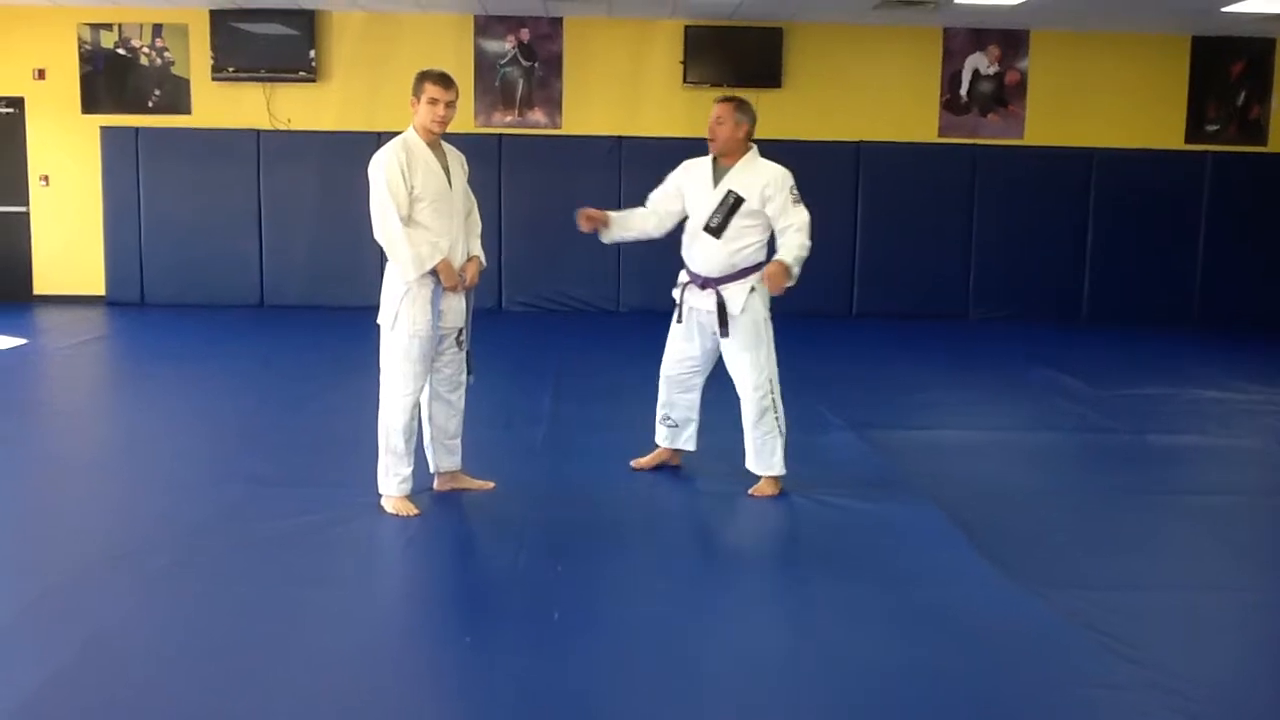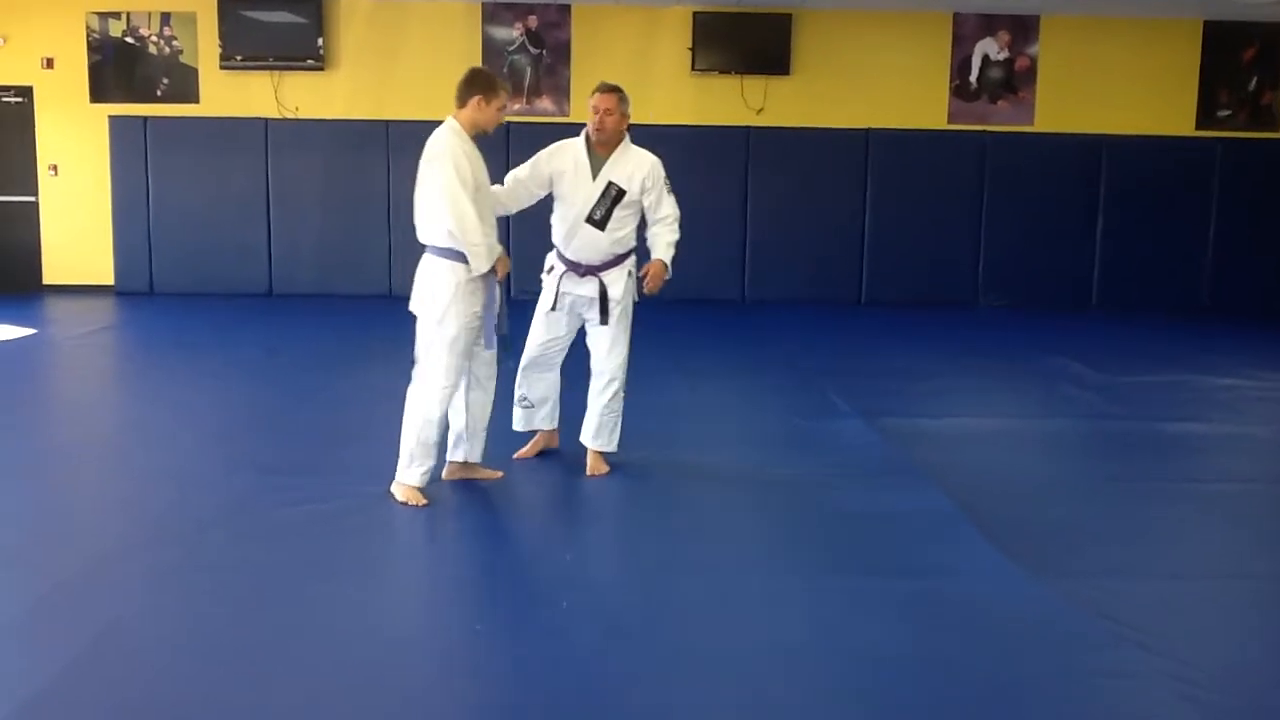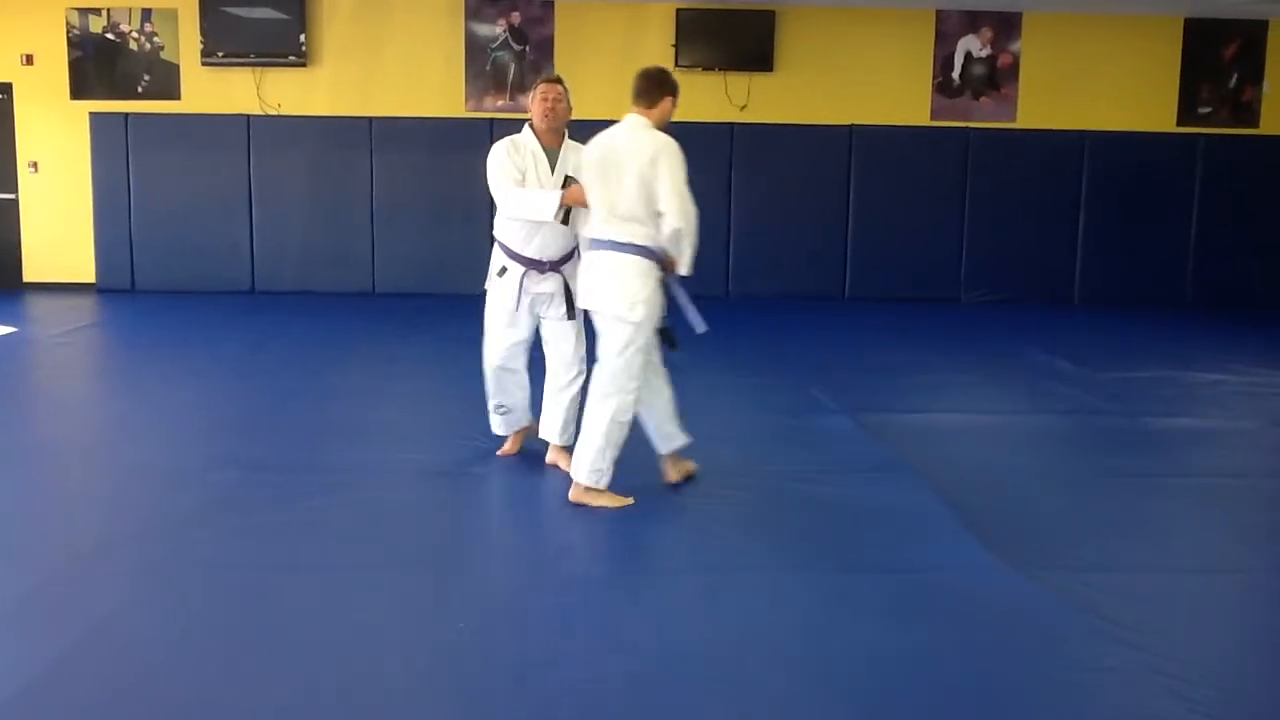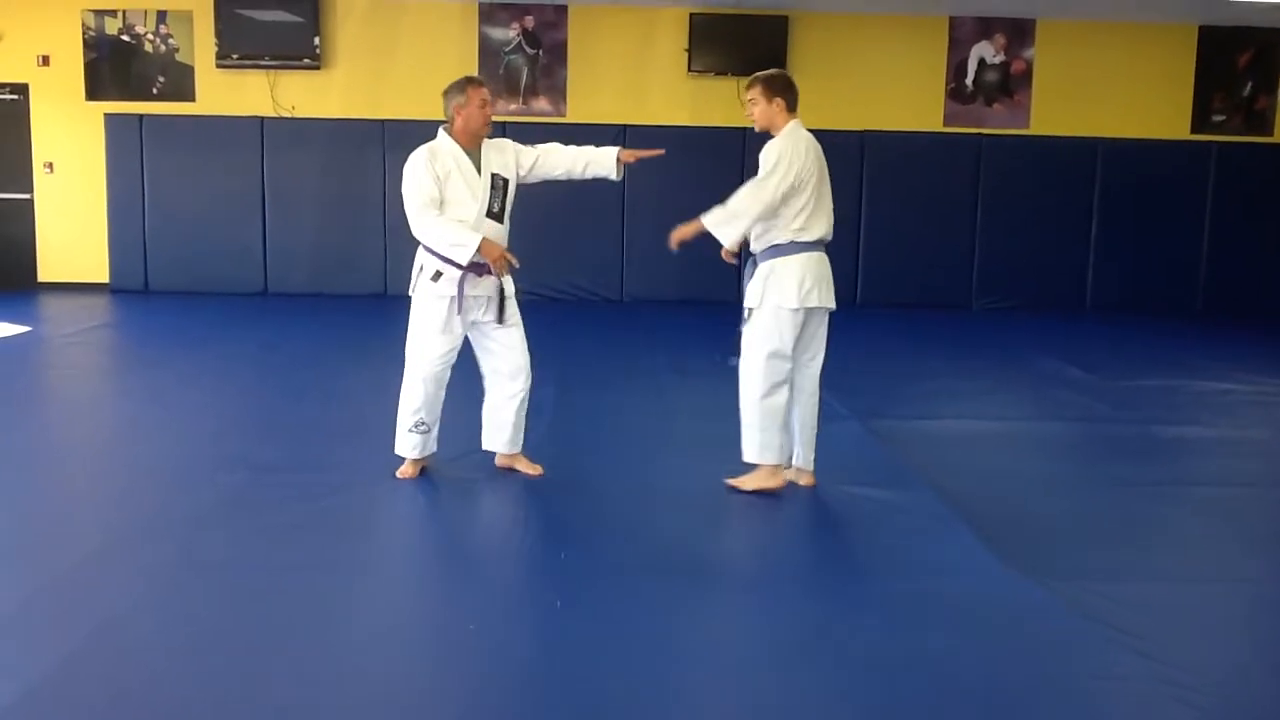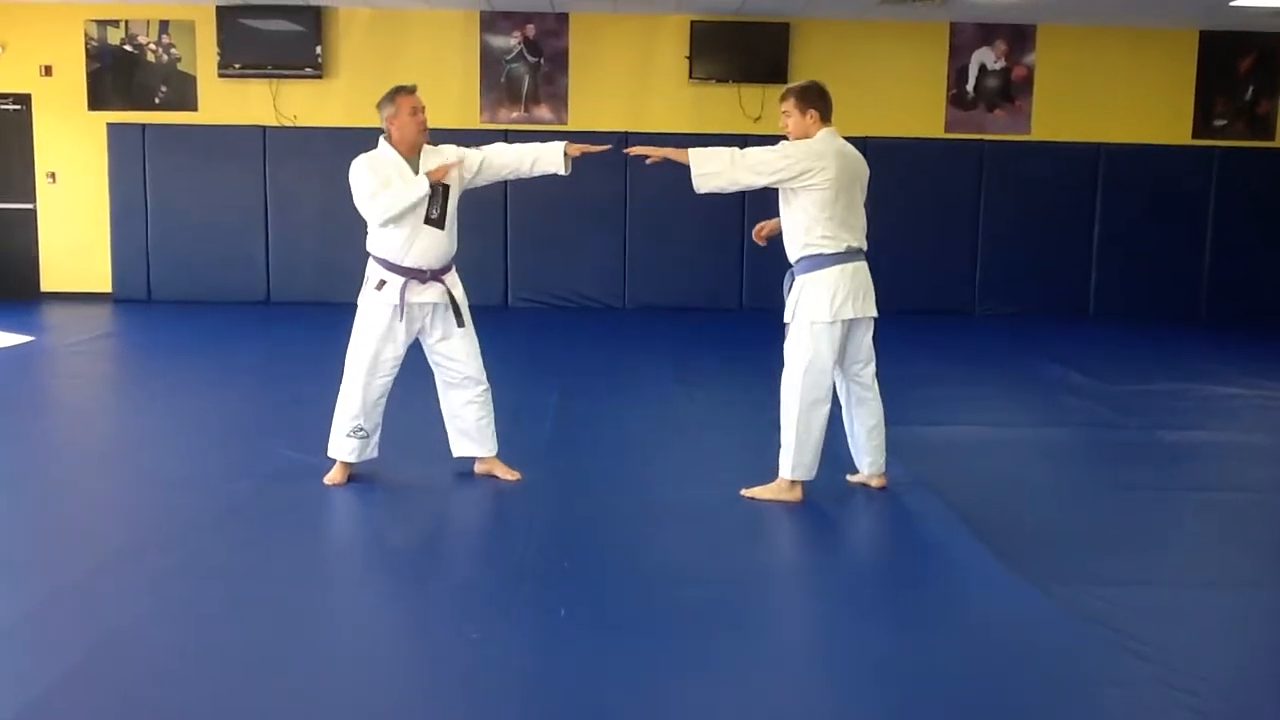
dt=1s
person 1, frame 1
left shoulder: (455, 158)
right shoulder: (393, 157)
left elbow: (469, 215)
right elbow: (389, 227)
left wrist: (474, 258)
right wrist: (437, 265)
left hip: (453, 290)
right hip: (413, 288)
left knee: (450, 385)
right knee: (403, 391)
left ankle: (448, 469)
right ankle: (394, 487)
person 1, frame 2
left shoulder: (461, 144)
right shoulder: (449, 146)
right elbow: (457, 219)
left wrist: (492, 256)
right wrist: (492, 258)
left hip: (468, 274)
right hip: (451, 277)
left knee: (481, 373)
right knee: (436, 380)
left ankle: (463, 459)
right ankle: (408, 476)
person 1, frame 3
left shoulder: (597, 144)
right shoulder: (661, 146)
right elbow: (678, 215)
right wrist: (676, 258)
left hip: (597, 265)
right hip: (632, 271)
left knee: (645, 365)
right knee: (618, 377)
left ankle: (672, 456)
right ankle: (586, 481)
person 1, frame 4
left shoulder: (788, 147)
right shoulder: (804, 145)
left elbow: (756, 197)
left wrist: (699, 224)
right wrist: (748, 234)
left hip: (785, 271)
right hip: (810, 268)
left knee: (762, 371)
right knee: (804, 373)
left ankle: (768, 467)
right ankle: (800, 466)
person 1, frame 5
left shoulder: (808, 154)
right shoulder: (851, 157)
left elbow: (741, 164)
left wrist: (669, 152)
right wrist: (784, 223)
left hip: (823, 282)
right hip: (852, 276)
left knee: (804, 381)
right knee: (858, 377)
left ankle: (790, 480)
right ankle: (873, 468)
person 2, frame 1
left shoulder: (771, 176)
right shoulder: (691, 171)
left elbow: (795, 231)
right elbow: (655, 217)
left wrist: (783, 265)
right wrist: (607, 220)
left hip: (742, 296)
right hip: (694, 293)
left knee: (755, 384)
right knee: (677, 372)
left ankle: (770, 471)
right ankle: (670, 448)
person 2, frame 2
left shoulder: (645, 165)
right shoulder: (558, 155)
left elbow: (663, 218)
right elbow: (512, 191)
left wrist: (660, 258)
left hip: (611, 280)
right hip: (562, 275)
left knee: (609, 367)
right knee: (538, 355)
left ankle: (596, 448)
right ankle: (546, 432)
person 2, frame 3
left shoulder: (584, 158)
right shoulder: (507, 150)
right elbow: (510, 200)
right wrist: (563, 198)
left hip: (561, 274)
right hip: (512, 271)
left knee: (568, 361)
right knee: (501, 356)
left ankle: (557, 445)
right ankle: (519, 425)
person 2, frame 4
left shoulder: (505, 152)
right shoulder: (426, 159)
left elbow: (559, 159)
right elbow: (425, 221)
left wrist: (616, 156)
right wrist: (479, 244)
left hip: (490, 282)
right hip: (442, 279)
left knee: (512, 368)
right knee: (429, 368)
left ankle: (507, 450)
right ankle: (414, 454)
person 2, frame 5
left shoulder: (448, 156)
right shoulder: (367, 165)
left elbow: (505, 159)
right elbow: (378, 209)
left wrist: (562, 150)
right wrist: (426, 181)
left hip: (441, 289)
right hip: (389, 288)
left knee: (466, 374)
right knee: (366, 375)
left ankle: (484, 456)
right ankle: (346, 458)
